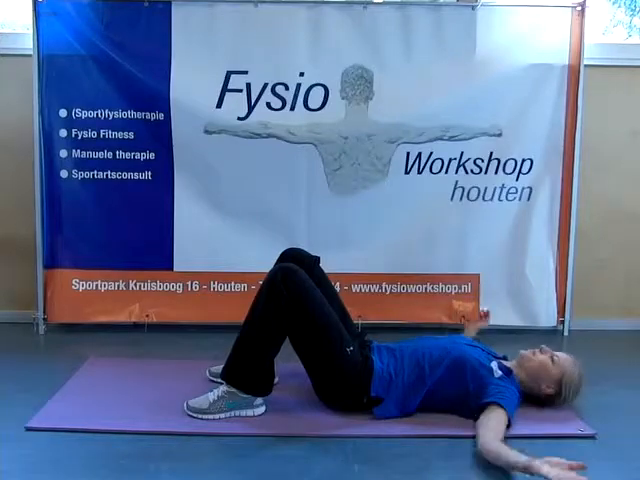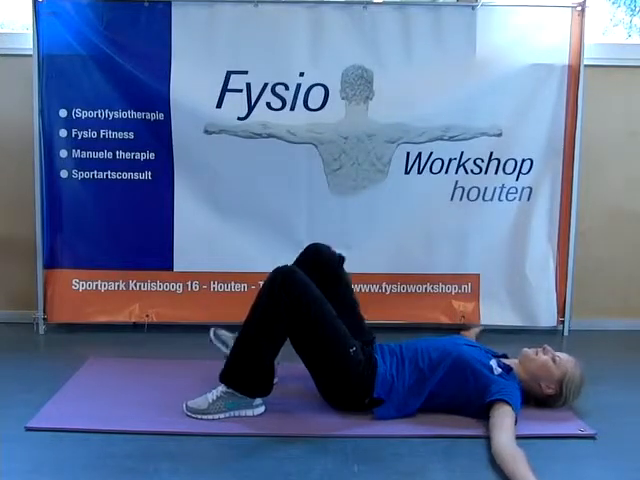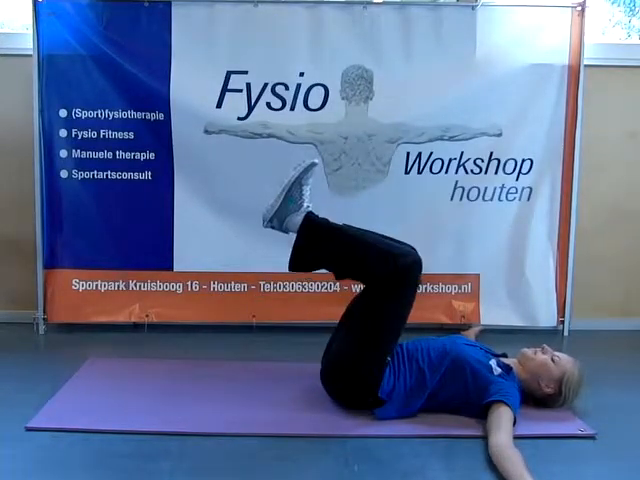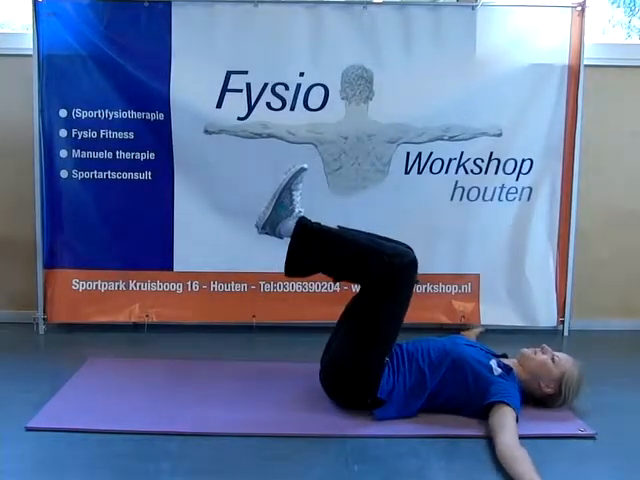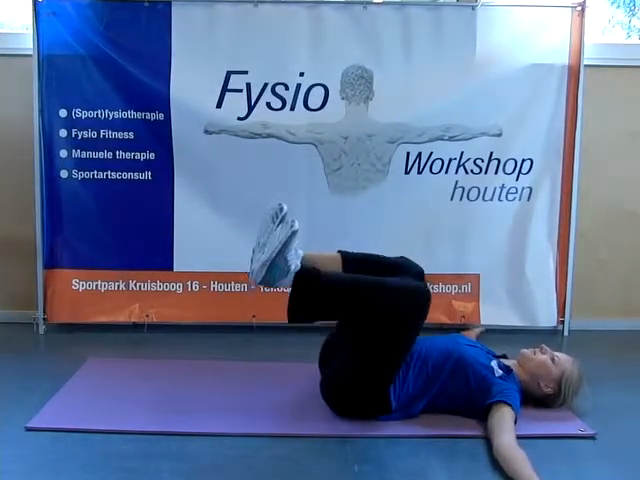
dt=1s
person 1, frame 1
left shoulder: (504, 390)
right shoulder: (495, 361)
left elbow: (488, 442)
right wrist: (470, 332)
left hip: (356, 383)
right hip: (366, 355)
left knee: (285, 280)
right knee: (295, 258)
left ankle: (242, 392)
right ankle: (248, 368)
person 1, frame 2
left shoulder: (506, 388)
right shoulder: (495, 360)
left elbow: (503, 444)
right wrist: (468, 336)
left hip: (359, 383)
right hip: (370, 354)
left knee: (285, 282)
right knee: (318, 257)
left ankle: (242, 392)
right ankle: (252, 354)
person 1, frame 3
left shoulder: (506, 389)
right shoulder: (495, 361)
left elbow: (500, 442)
left hip: (358, 382)
right hip: (354, 368)
left knee: (403, 264)
right knee: (400, 260)
left ankle: (299, 220)
right ankle: (298, 218)
person 1, frame 4
left shoulder: (505, 389)
right shoulder: (492, 360)
left elbow: (507, 443)
left hip: (356, 381)
right hip: (357, 367)
left knee: (397, 264)
right knee: (397, 259)
left ankle: (293, 227)
right ankle: (292, 224)
person 1, frame 5
left shoulder: (506, 389)
right shoulder: (488, 356)
left elbow: (505, 443)
left hip: (356, 390)
left knee: (412, 295)
right knee: (408, 273)
left ankle: (290, 276)
right ankle: (291, 264)
person 2, frame 1
left shoulder: (324, 132)
right shoulder: (389, 132)
left elbow: (268, 129)
right elbow: (443, 131)
left wrist: (219, 127)
right wrist: (486, 130)
person 2, frame 2
left shoulder: (324, 133)
right shoulder: (389, 132)
left elbow: (268, 130)
right elbow: (442, 132)
left wrist: (220, 127)
right wrist: (486, 130)
person 2, frame 3
left shoulder: (324, 133)
right shoulder: (390, 132)
left elbow: (268, 129)
right elbow: (443, 132)
left wrist: (221, 127)
right wrist: (485, 131)
person 2, frame 4
left shoulder: (324, 133)
right shoulder: (389, 133)
left elbow: (268, 129)
right elbow: (442, 132)
left wrist: (221, 128)
right wrist: (485, 131)
person 2, frame 5
left shoulder: (324, 133)
right shoulder: (389, 132)
left elbow: (267, 129)
right elbow: (443, 131)
left wrist: (220, 127)
right wrist: (484, 131)
